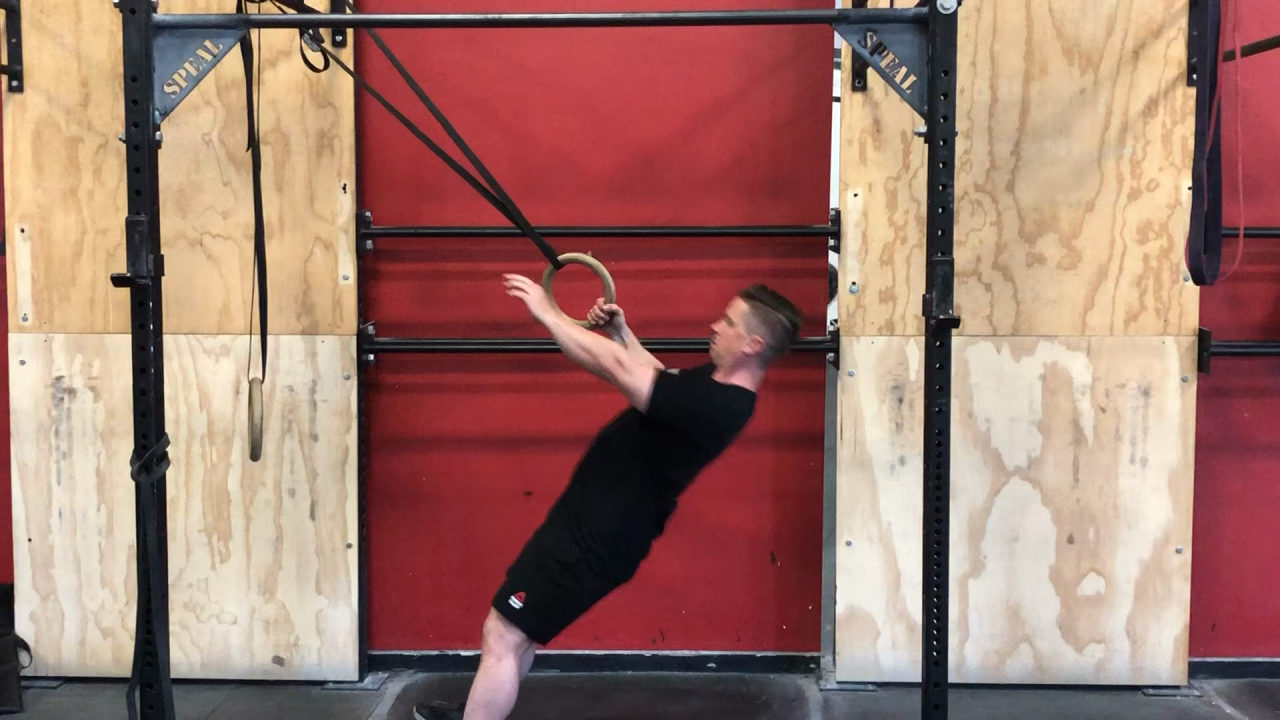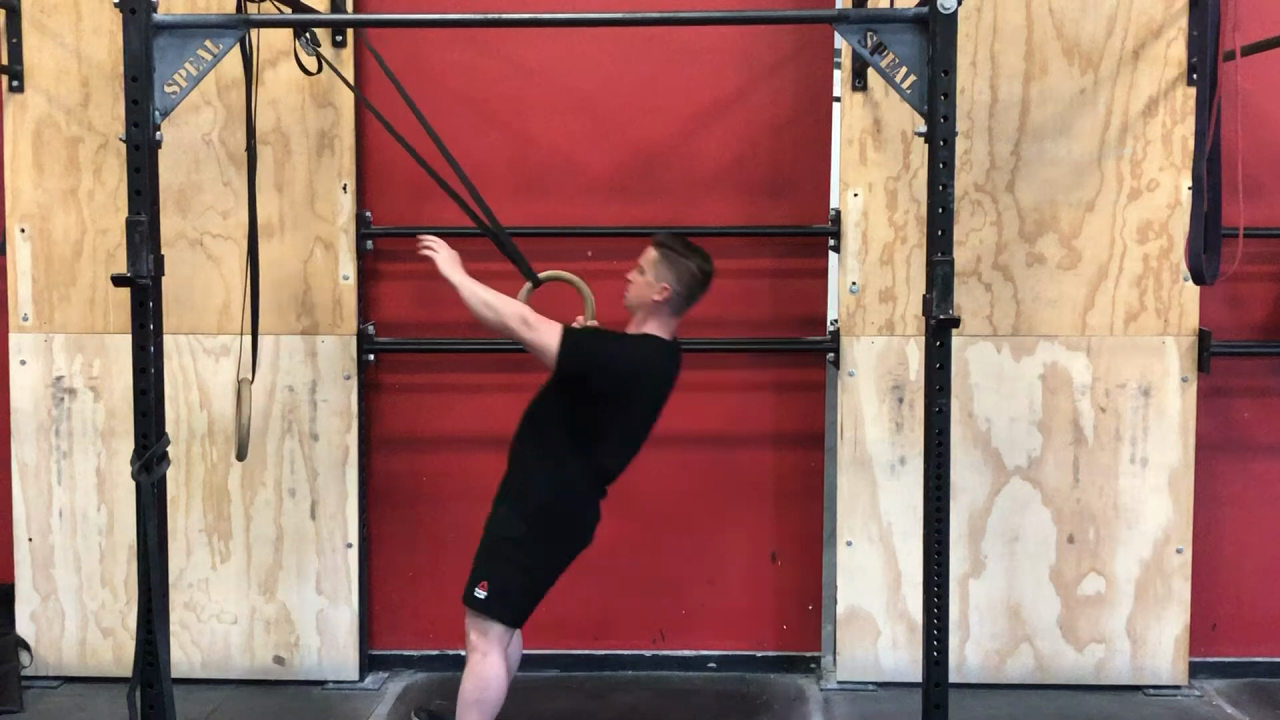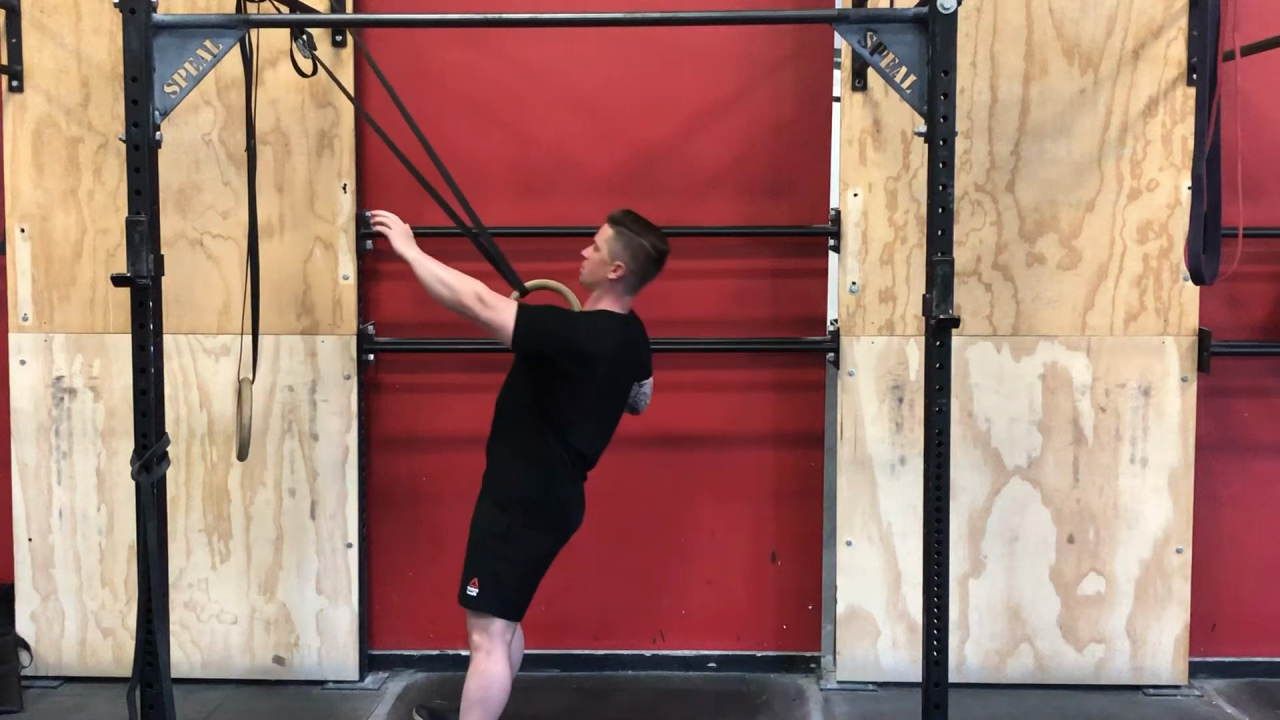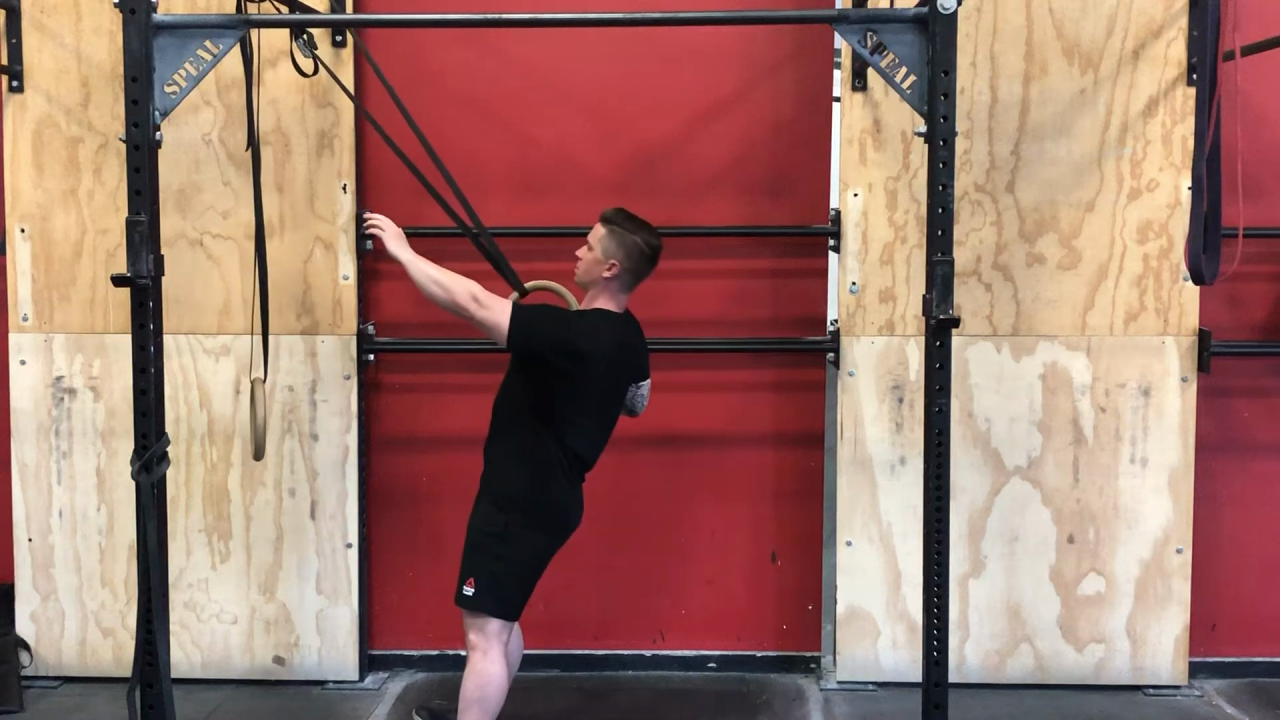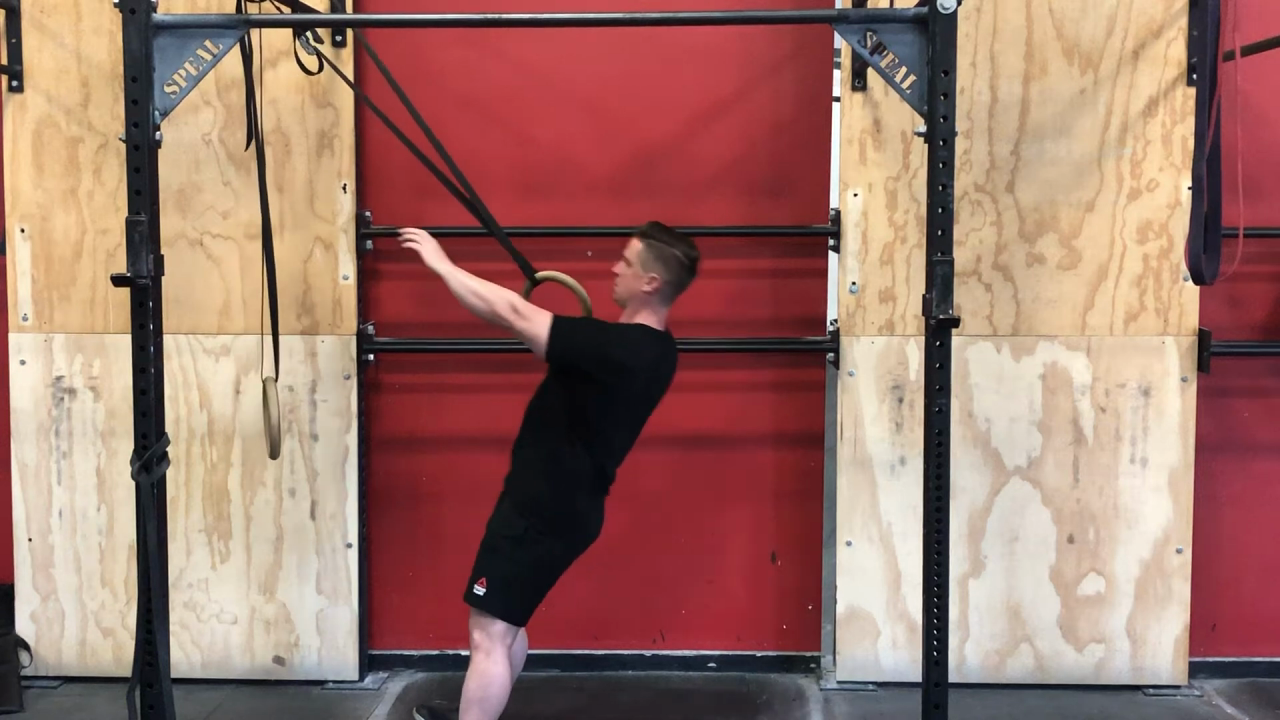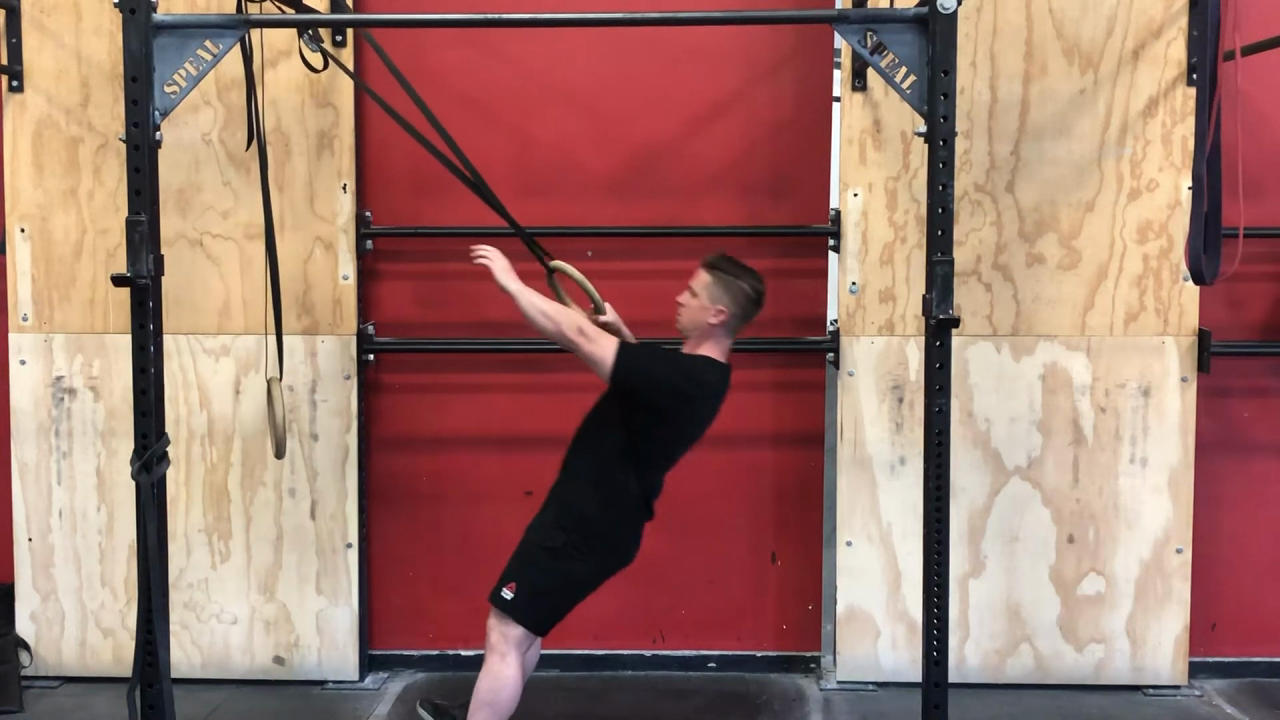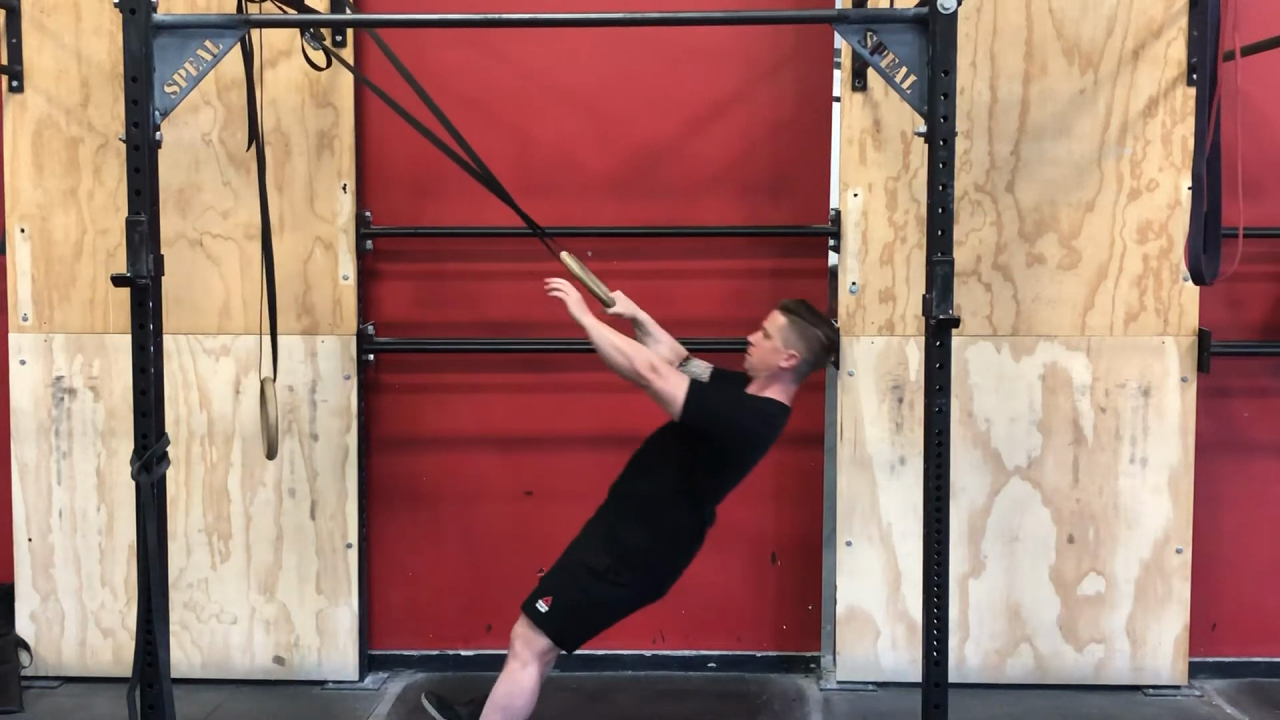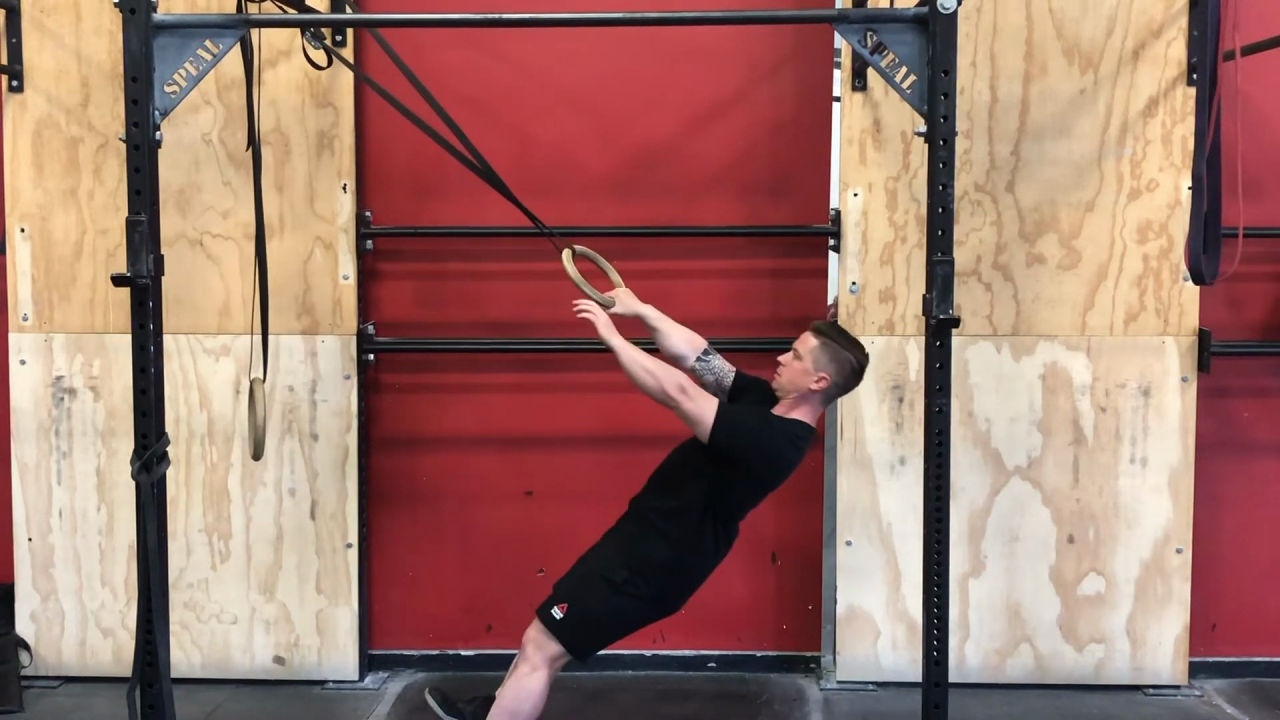
dt=0.3s
person 1, frame 1
left shoulder: (713, 407)
right shoulder: (718, 386)
left elbow: (618, 368)
right elbow: (656, 376)
left wrist: (547, 312)
right wrist: (620, 330)
left hip: (595, 537)
right hip: (593, 521)
left knee: (502, 637)
right knee: (516, 629)
person 1, frame 2
left shoulder: (626, 359)
right shoulder: (655, 353)
left elbow: (523, 325)
left wrist: (455, 274)
right wrist: (590, 339)
left hip: (541, 509)
right hip: (557, 503)
left knee: (487, 632)
right knee: (502, 624)
person 1, frame 3
left shoulder: (578, 336)
right shoulder: (627, 336)
left elbow: (477, 302)
right elbow: (639, 400)
left wrist: (409, 249)
left hip: (524, 501)
right hip: (543, 494)
left knee: (488, 632)
right knee: (502, 622)
person 1, frame 4
left shoulder: (575, 334)
right shoulder: (625, 336)
left elbow: (473, 302)
right elbow: (636, 403)
left wrist: (403, 251)
left hip: (523, 501)
right hip: (542, 495)
left knee: (485, 632)
right knee: (500, 621)
person 1, frame 5
left shoulder: (615, 348)
right shoulder: (652, 348)
left elbow: (513, 314)
left wrist: (440, 263)
right wrist: (582, 333)
left hip: (544, 506)
right hip: (563, 501)
left knee: (489, 633)
right knee: (506, 623)
person 1, frame 6
left shoulder: (682, 377)
right shoulder: (700, 370)
left elbow: (580, 338)
left wrist: (510, 281)
right wrist: (617, 326)
left hip: (586, 524)
right hip: (596, 514)
left knee: (505, 635)
right knee: (521, 625)
person 1, frame 7
left shoulder: (744, 417)
right shoulder: (749, 397)
left elbow: (651, 373)
right elbow: (680, 366)
left wrist: (583, 315)
right wrist: (636, 317)
left hip: (632, 551)
right hip: (635, 536)
left knee: (529, 642)
right knee: (544, 627)
person 1, frame 8
left shoulder: (772, 441)
right shoulder: (767, 402)
left elbow: (678, 394)
right elbow: (697, 358)
left wrist: (611, 335)
right wrist: (640, 310)
left hip: (651, 562)
right hip: (645, 538)
left knee: (540, 647)
right knee: (549, 620)
